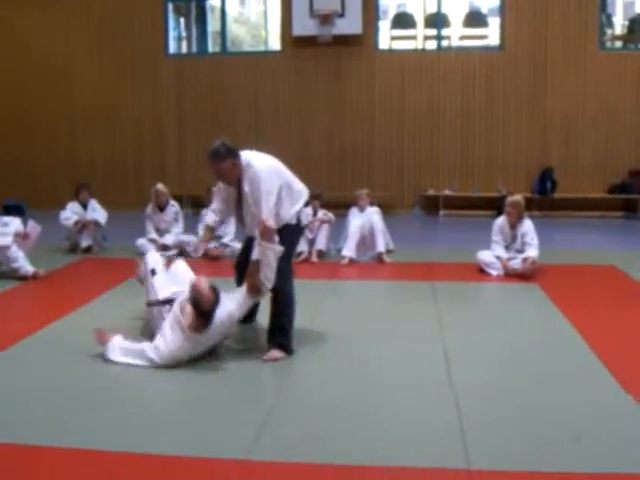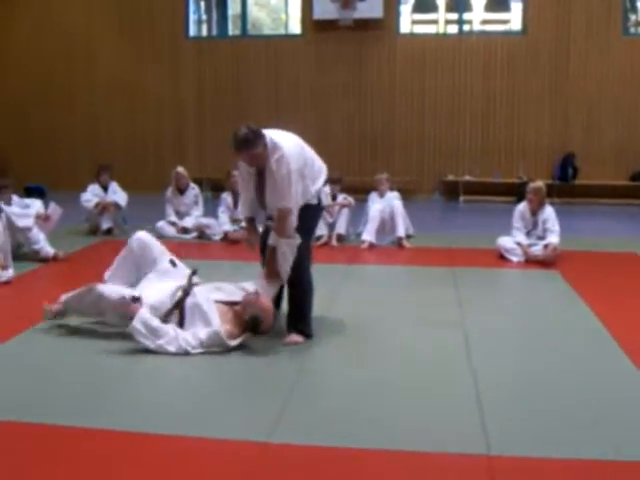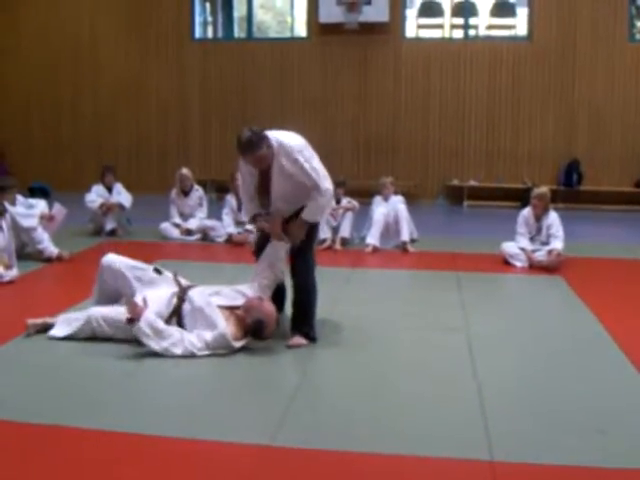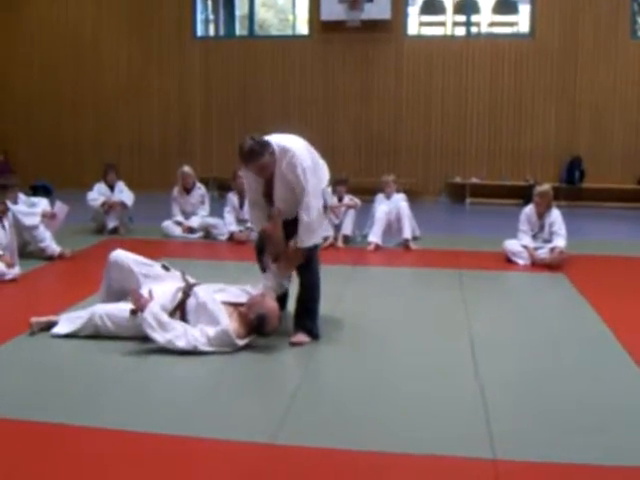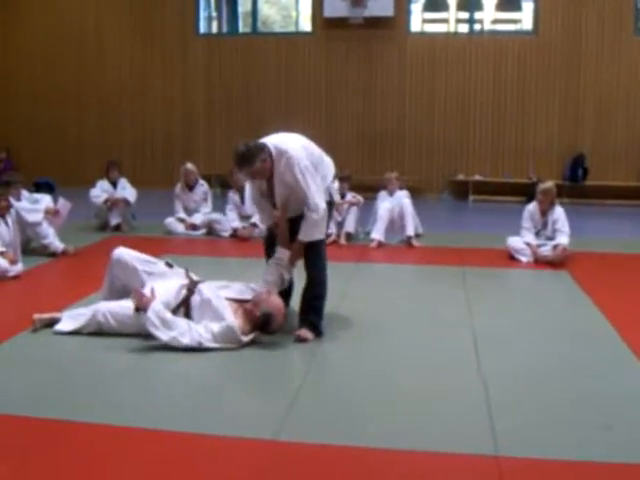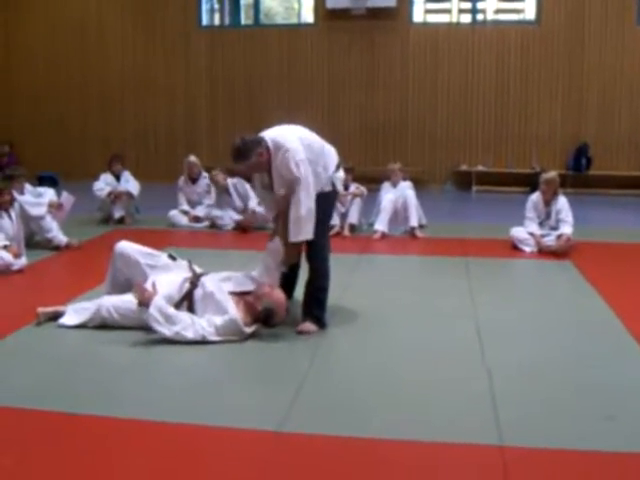
dt=0.4s
person 1, frame 1
left shoulder: (178, 343)
right shoulder: (225, 315)
left elbow: (151, 355)
right elbow: (262, 283)
left wrist: (113, 343)
right wrist: (266, 241)
left knee: (152, 258)
right knee: (177, 264)
person 1, frame 2
left shoulder: (219, 334)
right shoulder: (254, 298)
left elbow: (173, 341)
left wrist: (137, 316)
left hip: (165, 308)
right hip: (187, 286)
left knee: (105, 293)
right knee: (141, 240)
left ankle: (66, 305)
person 1, frame 3
left shoulder: (225, 336)
right shoulder: (252, 298)
left elbow: (178, 343)
right elbow: (267, 275)
left wrist: (142, 320)
right wrist: (278, 238)
left hip: (162, 318)
right hip: (179, 289)
left knee: (93, 320)
right knee: (109, 263)
left ankle: (53, 323)
right ankle: (103, 314)
person 1, frame 4
left shoulder: (226, 333)
right shoulder: (254, 300)
left elbow: (180, 337)
right elbow: (272, 284)
left wrist: (147, 309)
left hip: (165, 311)
right hip: (183, 285)
left knee: (97, 316)
right knee: (118, 259)
left ankle: (56, 321)
right ankle: (112, 307)
person 1, frame 5
left shoulder: (231, 329)
right shoulder: (258, 295)
left elbow: (185, 334)
right elbow: (274, 279)
left wrist: (150, 308)
left hip: (167, 309)
right hip: (185, 282)
left knee: (101, 314)
right knee: (120, 257)
left ankle: (58, 317)
right ankle: (116, 304)
person 1, frame 6
left shoulder: (234, 322)
right shoulder: (260, 283)
left elbow: (189, 329)
right elbow: (272, 262)
left wrist: (152, 304)
left hip: (172, 301)
left knee: (103, 308)
right knee: (123, 251)
left ankle: (63, 311)
right ankle: (117, 298)
person 2, frame 1
left shoulder: (261, 172)
right shoulder: (230, 174)
left elbow: (266, 223)
right elbow: (219, 205)
left wrist: (255, 267)
right wrist: (207, 234)
left hip: (288, 219)
right hip: (261, 224)
left knee: (279, 275)
right knee: (242, 266)
left ankle: (280, 343)
right ankle: (246, 316)
person 2, frame 2
left shoulder: (285, 153)
right shoulder: (250, 155)
left elbow: (287, 209)
right elbow: (247, 189)
left wrist: (274, 251)
right wrist: (250, 222)
left hip: (307, 197)
right hip: (279, 200)
left knee: (296, 257)
right knee: (266, 249)
left ankle: (300, 327)
person 2, frame 3
left shoulder: (292, 149)
right shoulder: (249, 159)
left elbow: (325, 190)
right elbow: (247, 193)
left wrist: (303, 224)
right wrist: (256, 218)
left hip: (305, 206)
right hip: (276, 208)
left knee: (301, 263)
right knee: (263, 253)
left ankle: (304, 330)
person 2, frame 4
left shoulder: (296, 157)
right shoulder: (253, 163)
left elbow: (312, 208)
right elbow: (255, 203)
left wrist: (298, 251)
right wrist: (269, 239)
left hip: (310, 200)
right hip: (279, 205)
left knee: (306, 261)
right knee: (265, 251)
left ankle: (307, 327)
person 2, frame 5
left shoulder: (293, 157)
right shoulder: (255, 164)
left elbow: (316, 207)
right elbow: (261, 201)
left wrist: (299, 245)
right wrist: (277, 231)
left hip: (317, 192)
right hip: (286, 198)
left knee: (313, 255)
right knee: (273, 247)
left ankle: (311, 324)
person 2, frame 6
left shoulder: (290, 152)
right shoulder: (257, 152)
left elbow: (304, 204)
right elbow: (265, 193)
left wrist: (294, 244)
right wrist: (279, 223)
left hip: (322, 180)
right hip: (293, 187)
left knee: (316, 247)
right knee: (281, 241)
left ankle: (314, 316)
